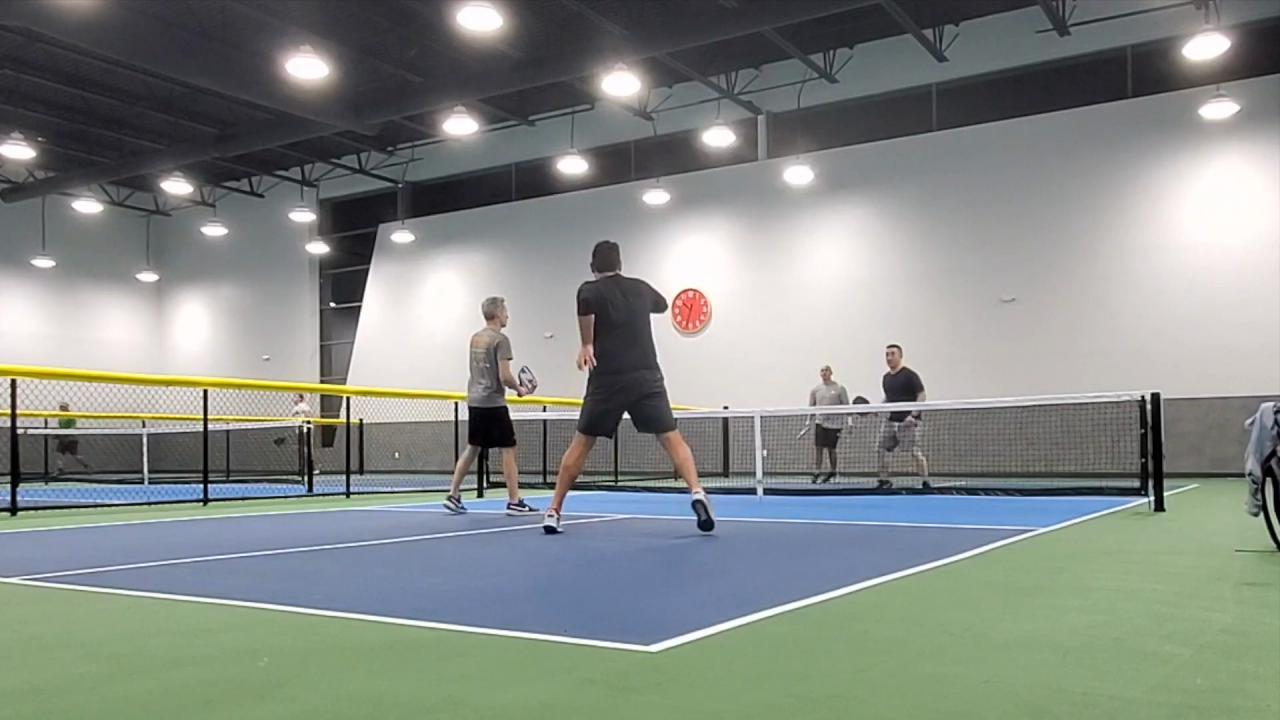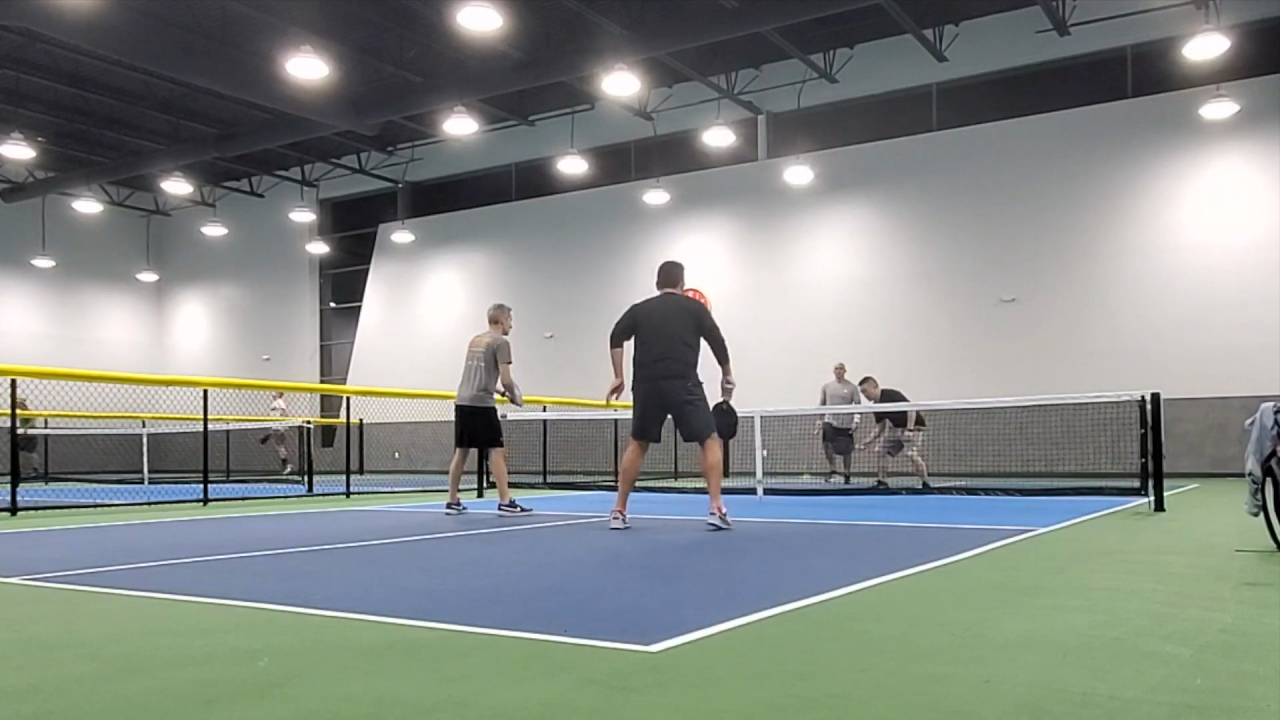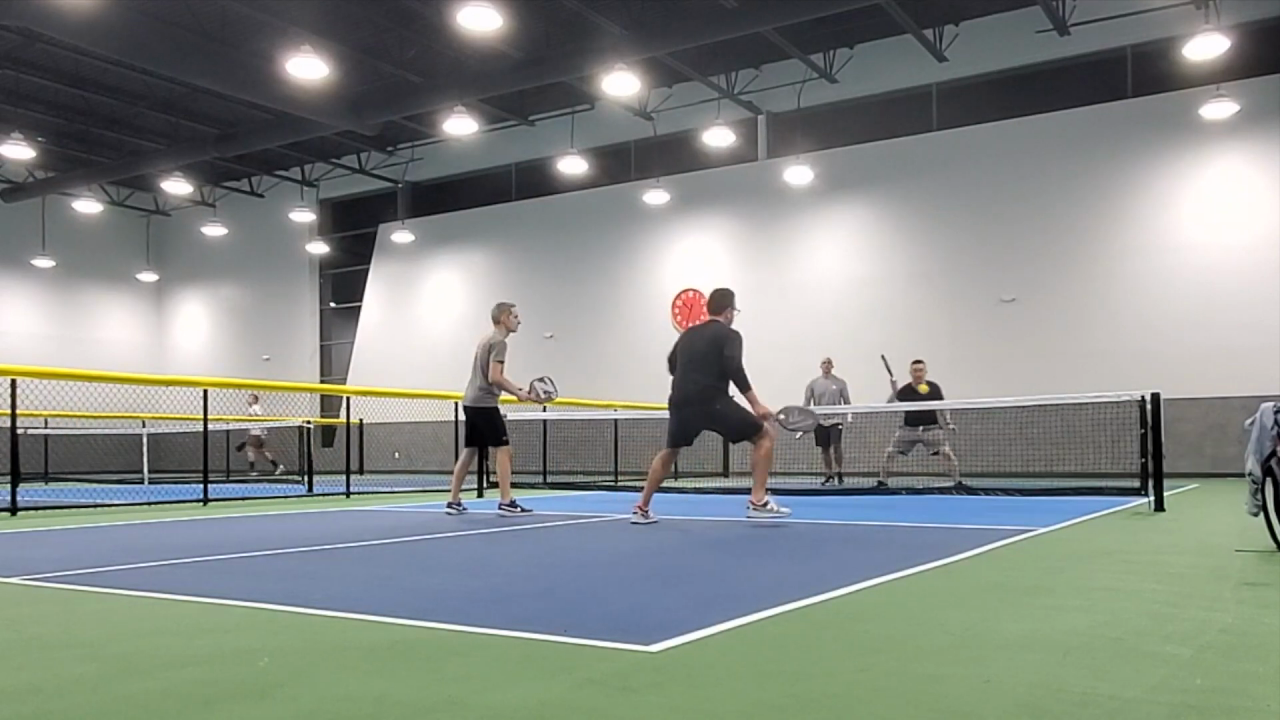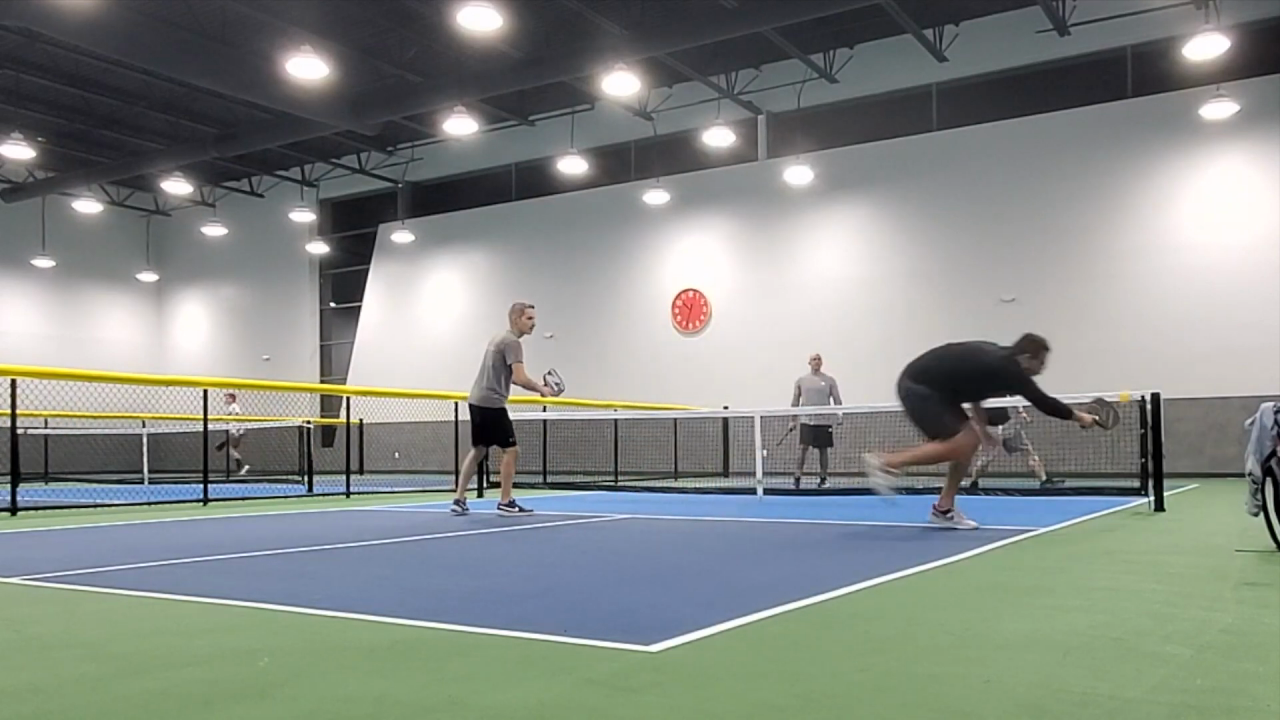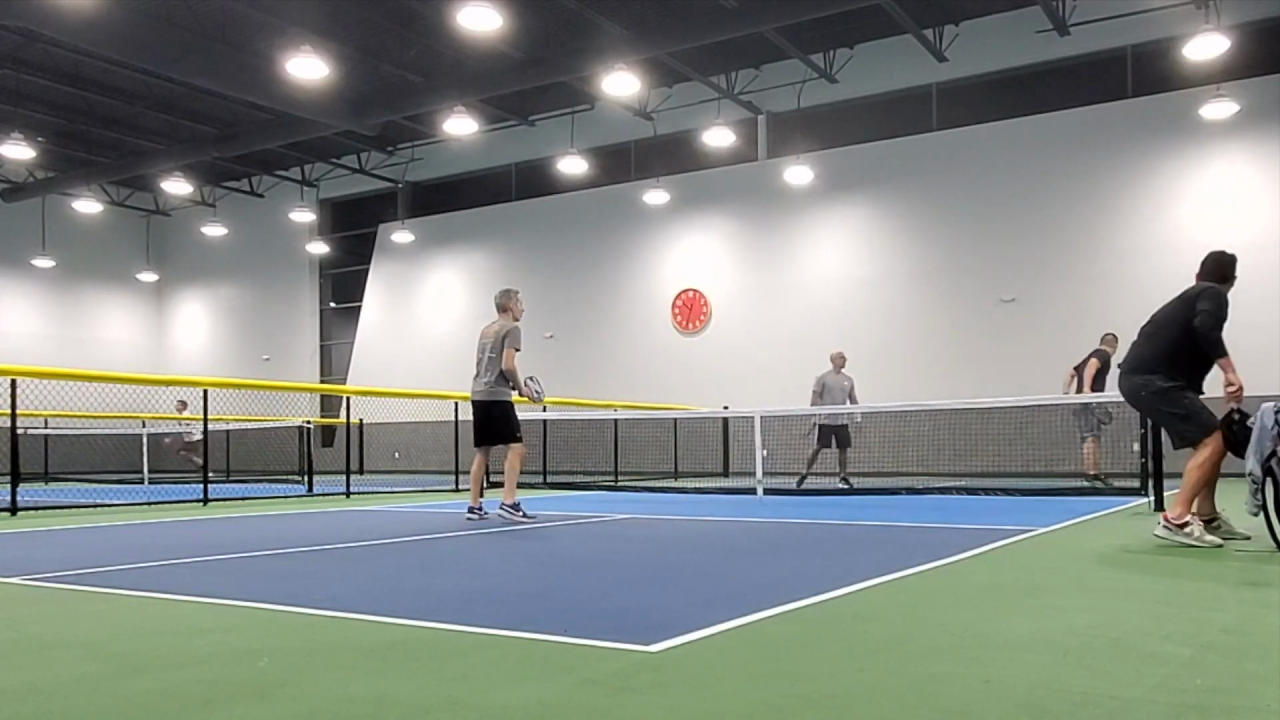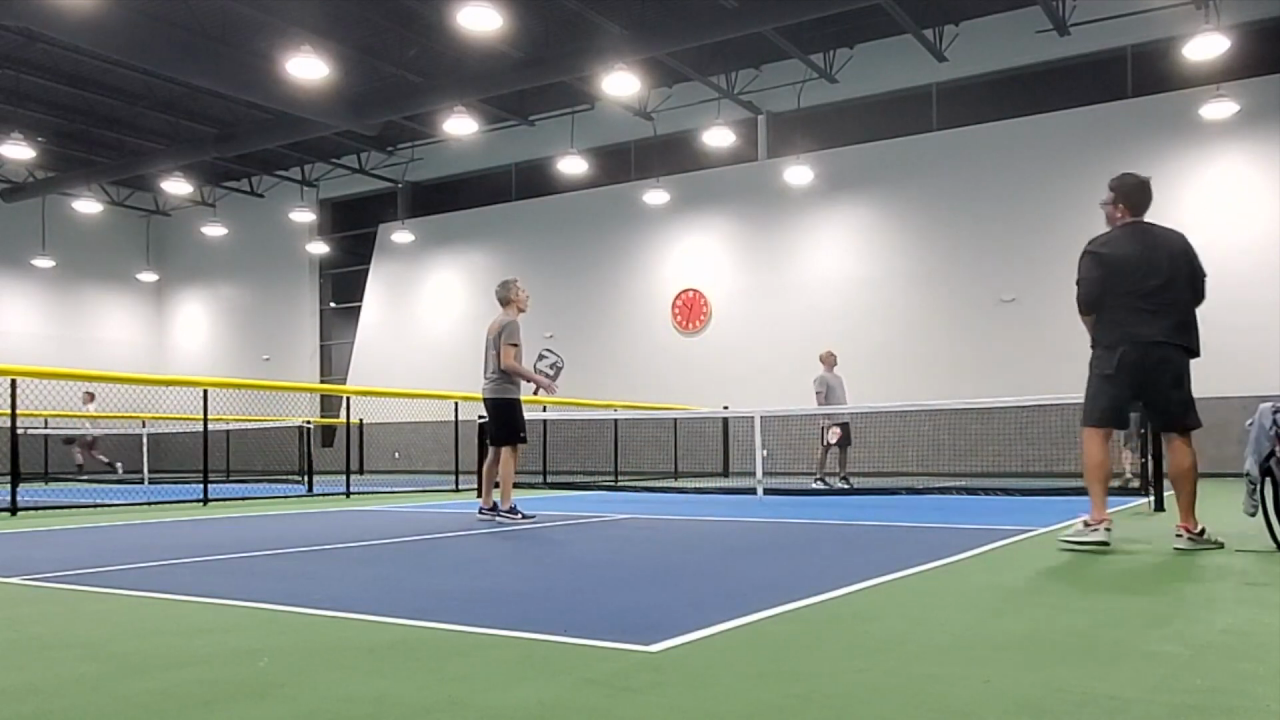
dt=0.7s
person 1, frame 1
left shoulder: (591, 289)
right shoulder: (640, 288)
left elbow: (585, 303)
right elbow: (662, 304)
left wrist: (586, 345)
left hip: (606, 380)
right hip: (646, 377)
left knee: (582, 443)
right knee: (672, 438)
left ankle: (554, 512)
right ankle: (697, 493)
person 1, frame 2
left shoulder: (640, 309)
right shoulder: (694, 307)
left elbow: (617, 337)
right elbow: (716, 339)
left wrist: (618, 378)
right wrist: (727, 374)
left hip: (646, 385)
right hip: (682, 383)
left knee: (637, 445)
right knee: (710, 442)
left ankle: (619, 513)
right ankle: (715, 508)
person 1, frame 3
left shoulder: (688, 335)
right shoulder: (729, 335)
left elbow: (673, 366)
right elbow: (733, 369)
right wrist: (756, 403)
left hip: (680, 404)
right hip: (713, 402)
left knee: (669, 452)
right knee: (765, 436)
left ankle: (641, 509)
right ankle: (758, 501)
person 1, frame 4
left shoulder: (995, 357)
right shoulder: (1011, 370)
right elbow: (1043, 402)
left wrist: (980, 419)
right wrist: (1079, 417)
left hip: (923, 384)
right hip: (917, 386)
left knee: (969, 440)
right knee: (958, 446)
left ankle: (943, 509)
right ankle: (886, 463)
person 1, frame 5
left shoulder: (1184, 300)
right shoulder: (1213, 296)
right elbow: (1206, 328)
right wrist: (1230, 372)
left hip: (1138, 379)
right hip: (1153, 382)
left knee: (1209, 437)
right knee: (1215, 440)
left ankle: (1207, 518)
right ankle: (1176, 519)
person 1, frame 6
left shoulder: (1101, 247)
right shoulder: (1177, 242)
left elbow: (1087, 302)
right elbow: (1197, 293)
left wrist: (1100, 336)
left hip: (1117, 352)
right hip: (1170, 350)
left knee: (1095, 431)
right knee: (1178, 436)
left ankle: (1098, 521)
right ankle: (1189, 528)
person 2, frame 1
left shoulder: (475, 338)
right shoulder: (500, 339)
right elbow: (505, 375)
left wrist: (511, 385)
right wrist: (518, 388)
left hip: (474, 402)
right hip: (493, 404)
left knee: (472, 449)
right knee: (508, 450)
left ankle: (453, 495)
right ankle: (514, 502)
person 2, frame 2
left shoulder: (475, 340)
right shoulder: (501, 342)
right elbow: (506, 380)
left wrist: (503, 392)
right wrist: (515, 396)
left hip: (463, 402)
right hip: (481, 404)
left knee: (461, 451)
right knee: (496, 451)
left ankle: (452, 501)
right ankle: (506, 503)
person 2, frame 3
left shoulder: (487, 340)
right shoulder: (499, 342)
right elbow: (494, 378)
left wrist: (519, 390)
right wrist: (517, 393)
left hip: (471, 402)
right hip: (484, 404)
left knee: (470, 452)
right knee: (503, 450)
left ankle: (453, 501)
right ankle: (506, 502)
person 2, frame 4
left shoulder: (499, 338)
right shoulder: (512, 343)
right elbow: (520, 378)
left wrist: (536, 385)
right wrist: (541, 389)
left hip: (477, 401)
right hip: (492, 403)
left knee: (478, 450)
right knee: (510, 450)
left ankle: (460, 497)
right ankle: (506, 502)
person 2, frame 5
left shoulder: (486, 330)
right shoulder: (511, 329)
right elbow: (507, 366)
left wrist: (513, 385)
right wrist: (519, 386)
left hip: (479, 397)
right hip: (497, 398)
left knee: (482, 452)
right knee: (516, 448)
left ankle: (474, 505)
right ankle: (508, 502)
person 2, frame 6
left shoulder: (496, 324)
right shoulder: (510, 323)
right elbow: (507, 363)
left wrist: (530, 378)
right wrist: (536, 378)
left hip: (493, 394)
right hip: (505, 395)
left knee: (496, 450)
right knee: (509, 450)
left ankle: (487, 505)
right ankle: (506, 508)
